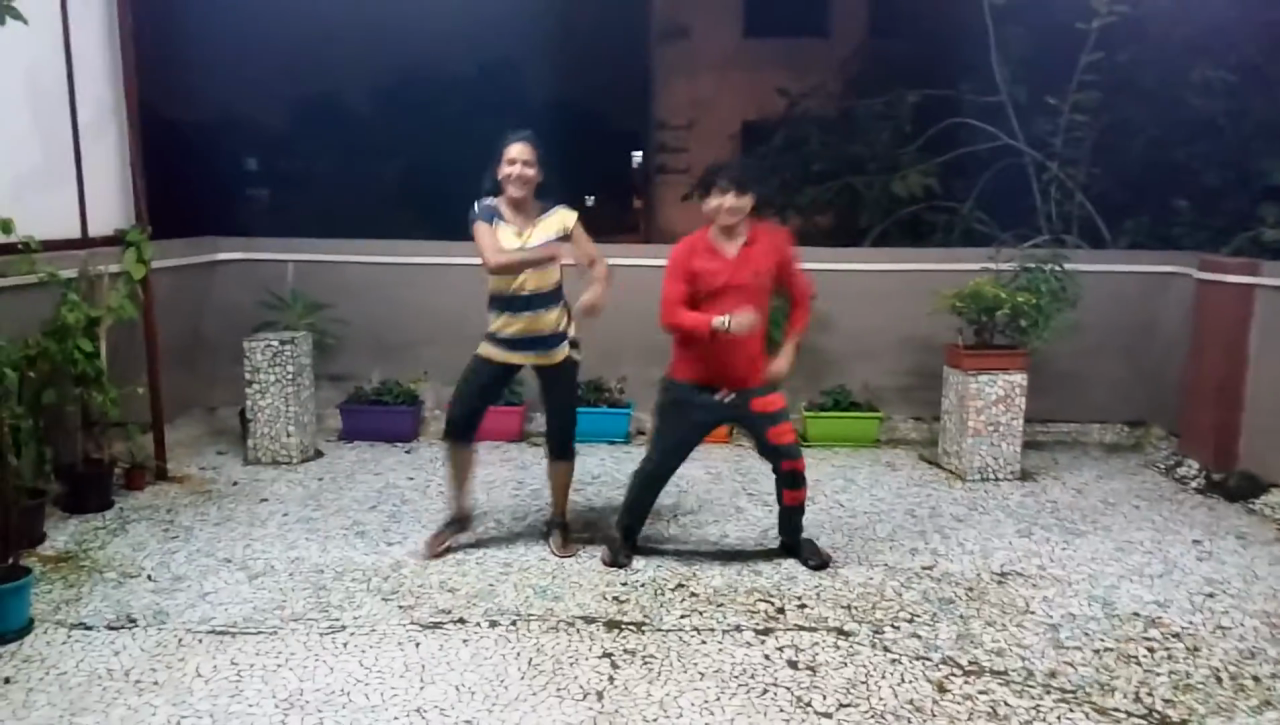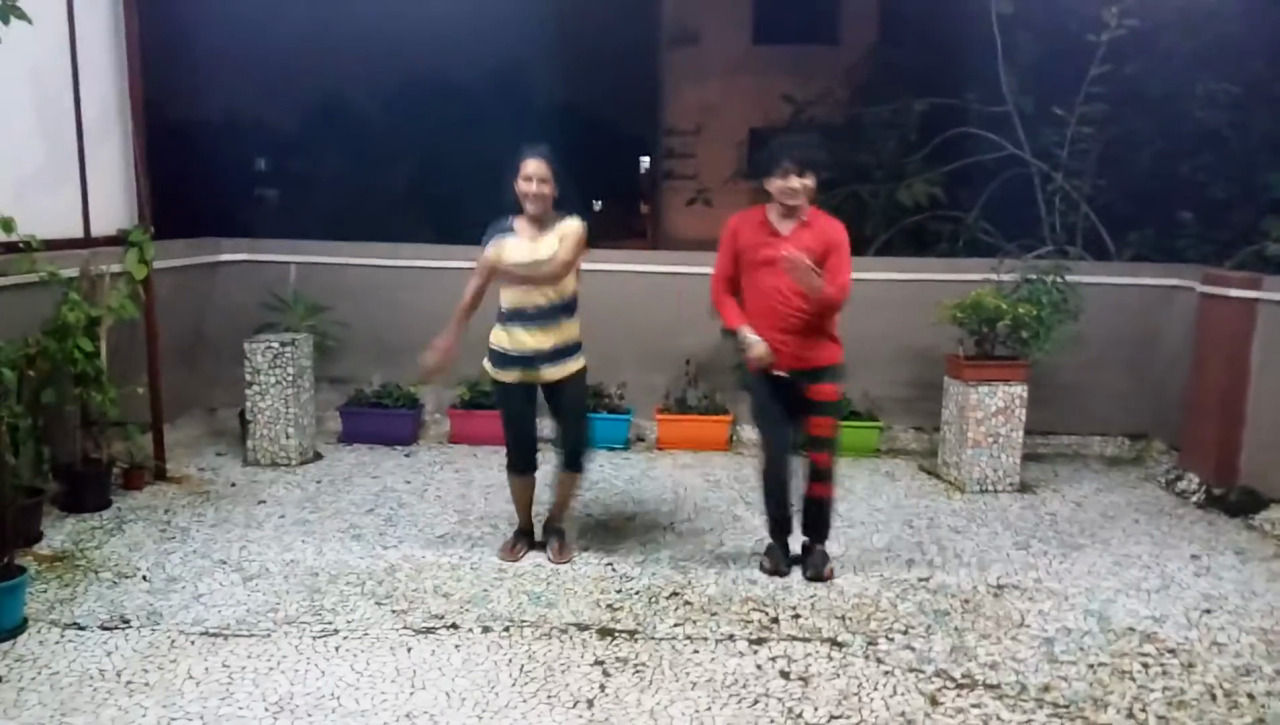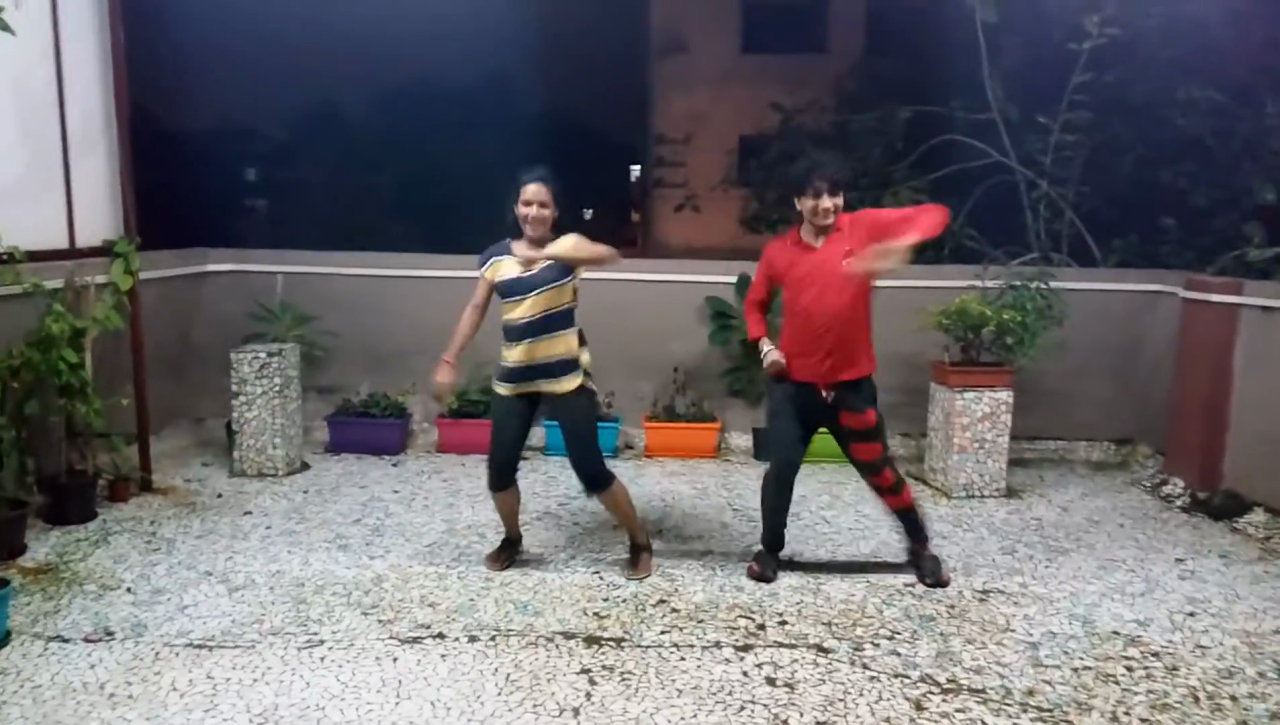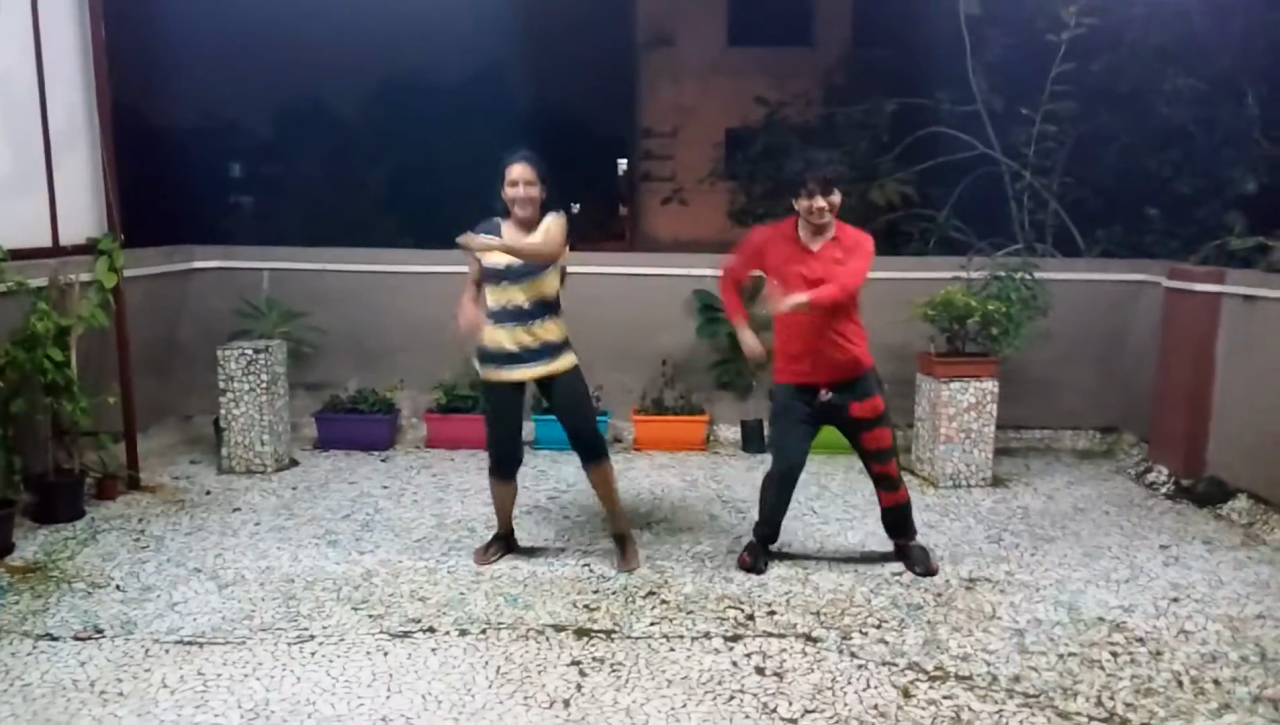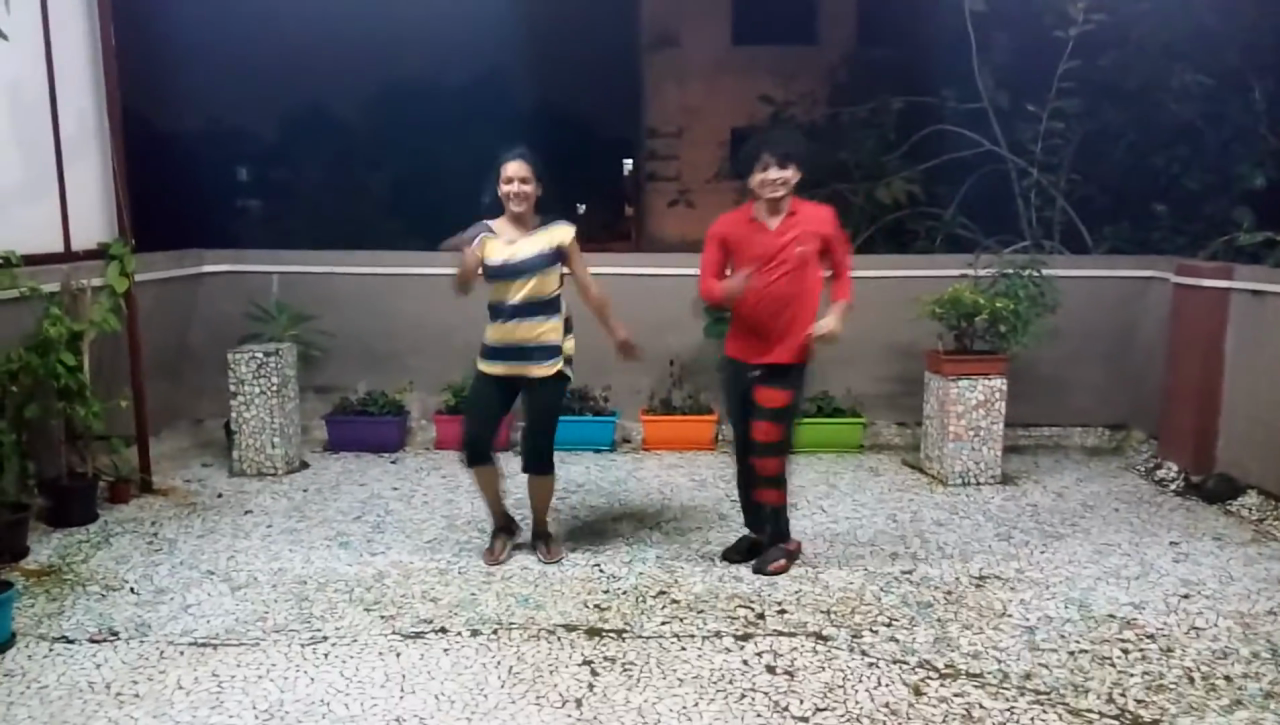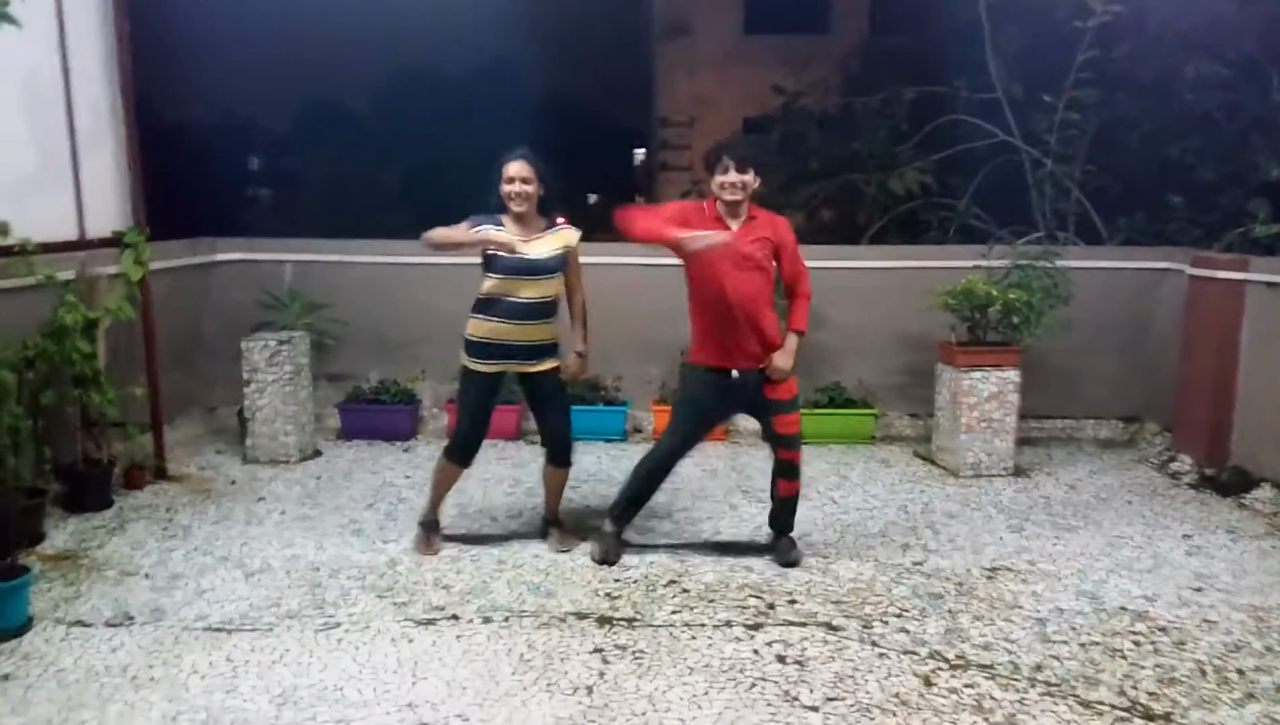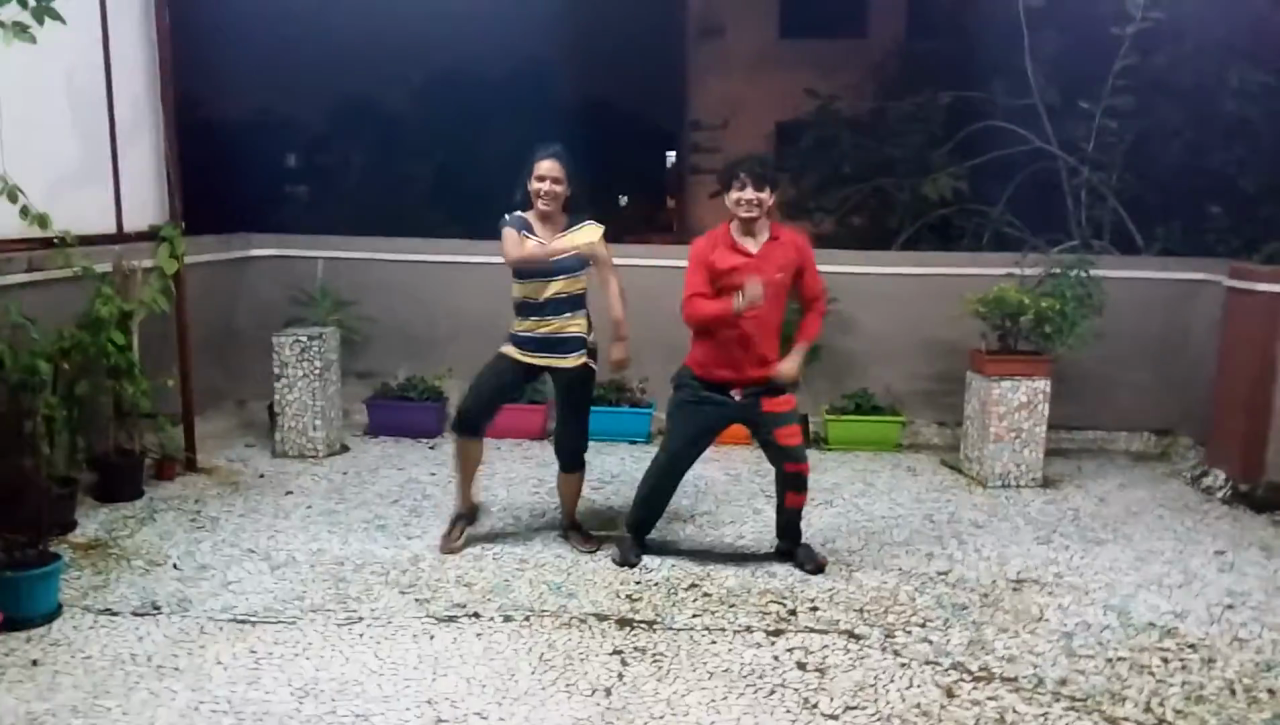
dt=0.3s
person 1, frame 1
left shoulder: (774, 243)
right shoulder: (688, 251)
left elbow: (801, 296)
right elbow: (671, 316)
left wrist: (788, 350)
right wrist: (723, 323)
left hip: (752, 383)
right hip: (692, 386)
left knee: (790, 460)
right knee: (657, 465)
left ankle: (792, 538)
right ankle: (624, 535)
person 1, frame 2
left shoulder: (830, 230)
right shoulder: (742, 226)
left elbow: (837, 295)
right elbow: (722, 288)
left wrist: (813, 280)
right wrist: (745, 333)
left hip: (818, 363)
right hip: (767, 366)
left knee: (822, 455)
right knee: (776, 455)
left ankle: (815, 543)
right ankle: (778, 541)
person 1, frame 3
left shoulder: (865, 226)
right shoulder: (780, 250)
left elbow: (934, 214)
right elbow: (755, 303)
left wrist: (903, 244)
right wrist: (763, 344)
left hip: (850, 380)
right hip: (792, 382)
left knee: (879, 471)
right knee: (781, 469)
left ankle: (919, 546)
right ankle: (769, 550)
person 1, frame 4
left shoulder: (857, 242)
right shoulder: (769, 239)
left elbow: (847, 292)
right elbow: (731, 278)
left wrist: (797, 300)
right wrist: (743, 329)
left hip: (853, 379)
right hip: (796, 383)
left knee: (884, 465)
right knee: (785, 469)
left ankle: (906, 542)
right ankle: (761, 542)
person 1, frame 5
left shoulder: (820, 219)
right shoulder: (730, 226)
left elbow: (841, 270)
right elbow: (709, 288)
left wrist: (835, 313)
right wrist: (730, 289)
left hip: (787, 359)
right hip: (740, 359)
left knee: (767, 452)
right knee: (745, 451)
left ankle: (781, 541)
right ankle: (757, 532)
person 1, frame 6
left shoulder: (776, 228)
right shoulder: (689, 216)
left elbow: (799, 288)
right elbow: (631, 220)
left wrist: (791, 344)
right wrist: (685, 237)
left hip: (766, 365)
right hip: (710, 368)
left knee: (788, 450)
right knee: (669, 450)
left ankle: (782, 533)
right ankle: (615, 524)
person 1, frame 7
left shoulder: (794, 245)
right shoulder: (707, 247)
left elbow: (814, 303)
right elbow: (692, 311)
left wrist: (797, 355)
right wrist: (737, 304)
left hip: (765, 382)
right hip: (705, 383)
left knee: (795, 464)
right knee: (669, 462)
left ankle: (791, 542)
right ankle: (634, 534)
person 2, frame 1
left shoulder: (561, 216)
right shoulder: (484, 212)
left elbow: (597, 262)
right elbow: (494, 263)
left wrist: (596, 290)
right wrist: (550, 251)
left hip: (552, 342)
right hip: (502, 341)
left knee: (561, 434)
right knee: (459, 418)
left ankle: (558, 522)
right ankle: (459, 513)
person 2, frame 2
left shoulder: (571, 228)
right shoulder: (500, 234)
left elbow: (554, 265)
right elbow: (474, 293)
left wrist: (508, 266)
right wrist: (445, 342)
left hip: (563, 358)
right hip: (512, 359)
left knee: (575, 447)
right knee: (521, 451)
left ankle: (555, 525)
right ankle: (523, 528)
person 2, frame 3
left shoulder: (566, 243)
right shoulder: (496, 257)
left elbow: (608, 255)
right elbow: (474, 310)
left wrist: (548, 255)
right wrist: (448, 361)
left hip: (567, 374)
right hip: (516, 378)
left knee: (589, 469)
right knee: (499, 468)
left ankle: (640, 543)
right ankle: (512, 539)
person 2, frame 4
left shoulder: (554, 222)
right shoulder: (487, 232)
left elbow: (545, 245)
right elbow: (472, 288)
left wrist: (485, 245)
right wrist: (468, 312)
left hip: (554, 354)
right hip: (500, 361)
left knee: (588, 442)
right knee: (503, 454)
left ankle: (621, 533)
right ankle: (504, 533)
person 2, frame 5
left shoulder: (558, 232)
right shoulder: (485, 235)
left elbow: (586, 284)
right elbow: (464, 285)
left wrist: (616, 332)
right wrist: (466, 258)
left hip: (549, 355)
right hip: (499, 356)
left knee: (538, 450)
right knee: (475, 443)
left ankle: (540, 530)
right ankle: (502, 523)
person 2, frame 6
left shoulder: (564, 235)
right shoulder: (487, 227)
left elbow: (577, 296)
right elbow: (432, 239)
left wrist: (579, 347)
right wrist: (483, 238)
left hip: (540, 357)
right hip: (487, 353)
left knee: (560, 443)
right knee: (465, 443)
left ankle: (552, 519)
right ankle: (430, 520)
person 2, frame 7
left shoulder: (588, 230)
right shoulder: (515, 224)
left elbow: (610, 282)
right elbow: (514, 257)
left wrist: (620, 336)
right wrist: (572, 246)
left hip: (572, 349)
right hip: (523, 346)
left knee: (572, 445)
right knee: (469, 415)
left ankle: (570, 523)
right ankle: (464, 509)
